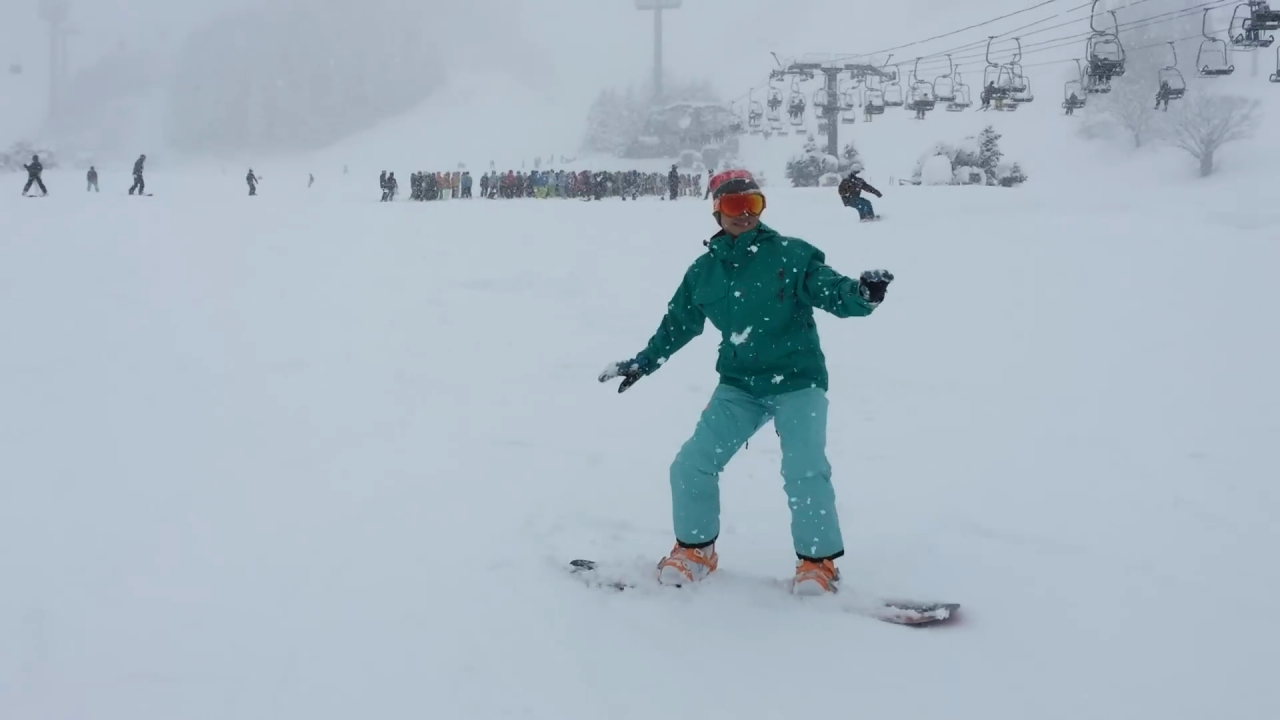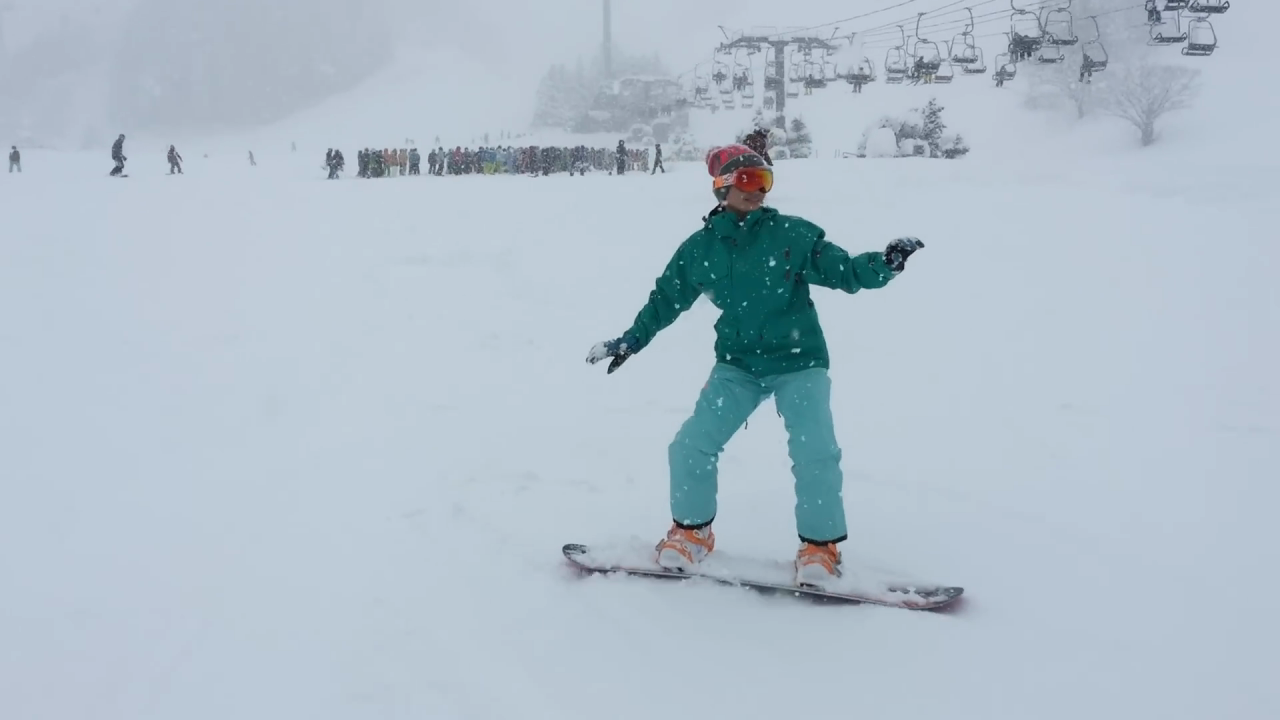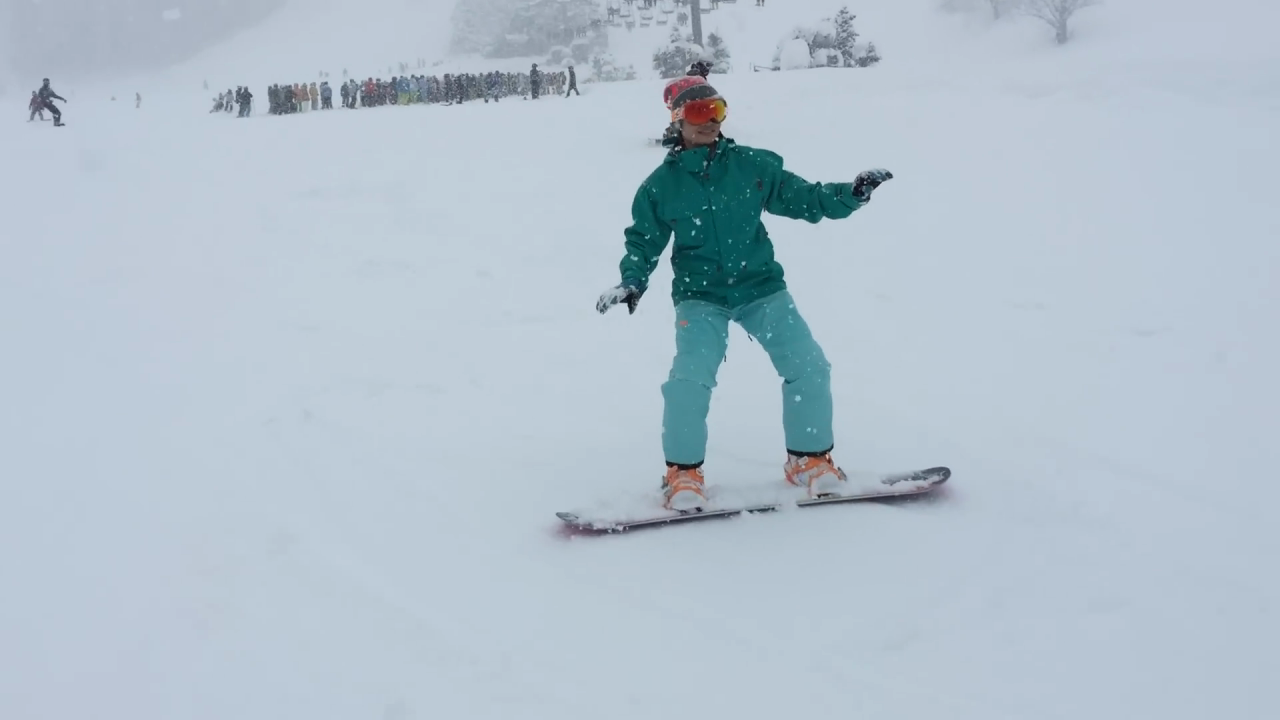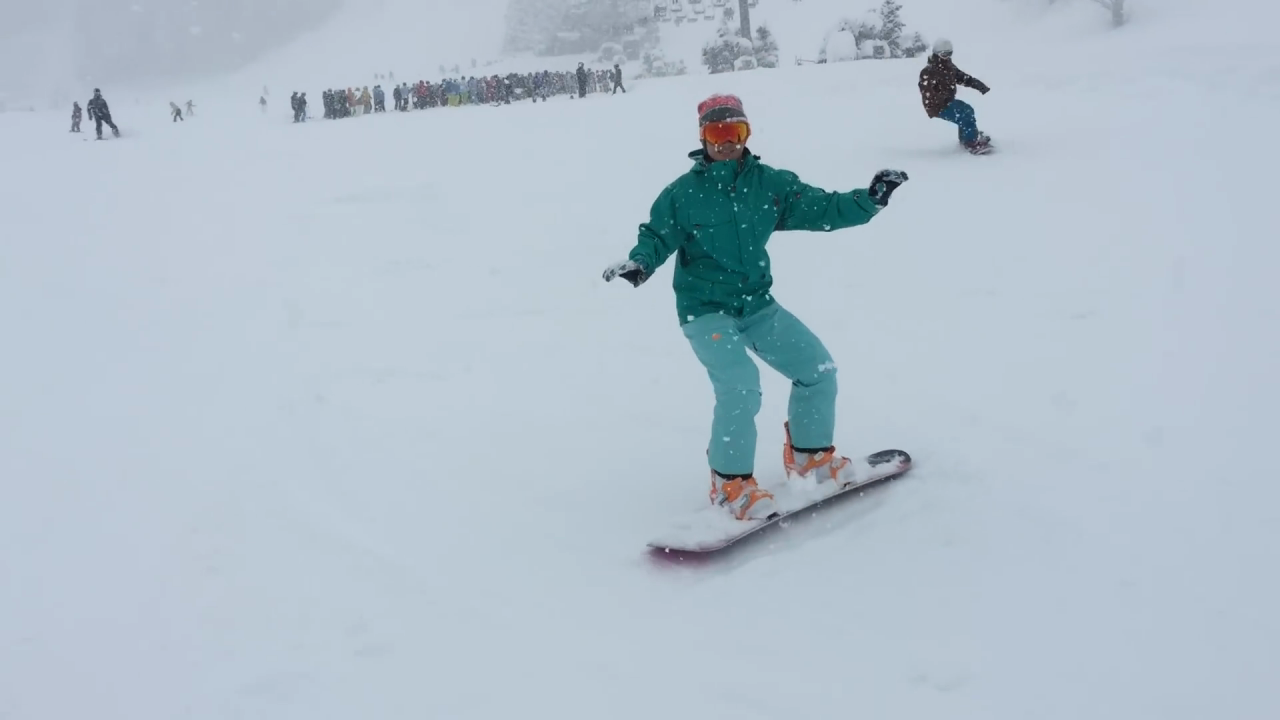
dt=1s
person 1, frame 1
left shoulder: (792, 255)
right shoulder: (704, 270)
left elbow: (834, 293)
right elbow: (680, 322)
left wrist: (864, 293)
right wrist: (644, 361)
left hip: (798, 382)
right hip: (739, 385)
left knee: (804, 470)
right knee: (691, 466)
left ankle: (817, 562)
right ankle: (695, 549)
person 1, frame 2
left shoulder: (794, 234)
right shoulder: (698, 249)
left elbow: (843, 270)
right elbow: (667, 299)
left wrist: (884, 264)
right wrist: (631, 340)
left hip: (798, 360)
right hip: (737, 364)
left knee: (815, 452)
right knee: (691, 445)
left ankle: (819, 546)
right ankle: (691, 531)
person 1, frame 3
left shoulder: (754, 164)
right shoulder: (659, 185)
left elbow: (804, 199)
right elbow: (643, 242)
left wrist: (851, 194)
right wrist: (632, 282)
left hip: (761, 286)
right hip: (700, 296)
left knee: (808, 365)
right knee: (689, 380)
left ankle: (809, 459)
right ankle: (683, 472)
person 1, frame 4
left shoulder: (771, 184)
right shoulder: (681, 193)
left elbow: (823, 208)
right elbow: (656, 238)
left wrist: (870, 198)
right wrist: (639, 263)
left hip: (757, 304)
right hip: (705, 309)
left knee: (818, 368)
right knee: (739, 385)
left ankle: (809, 455)
right ankle: (731, 481)
